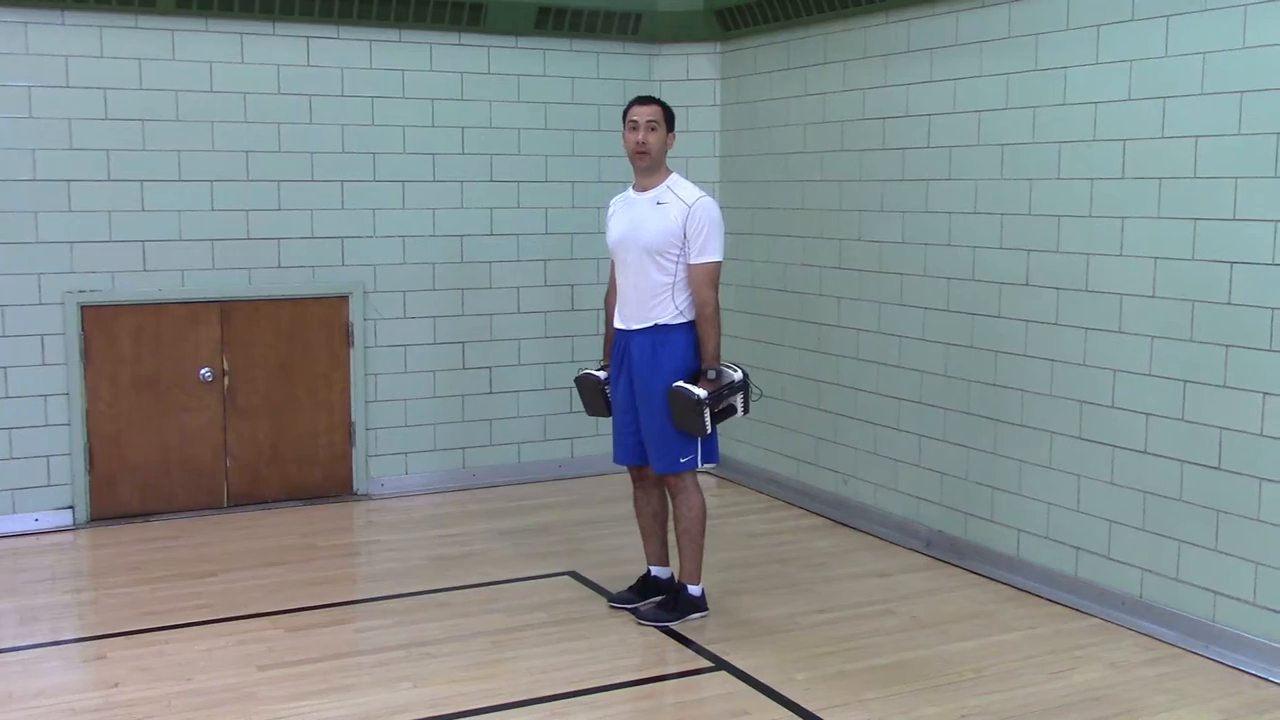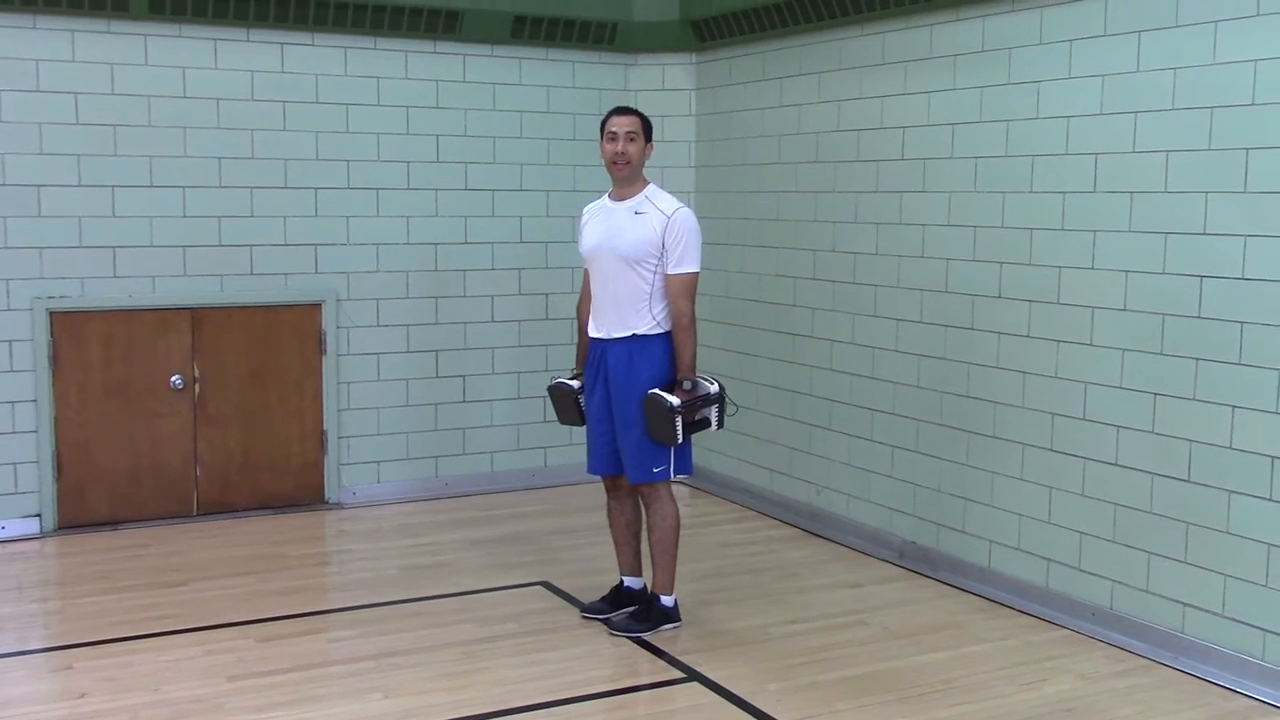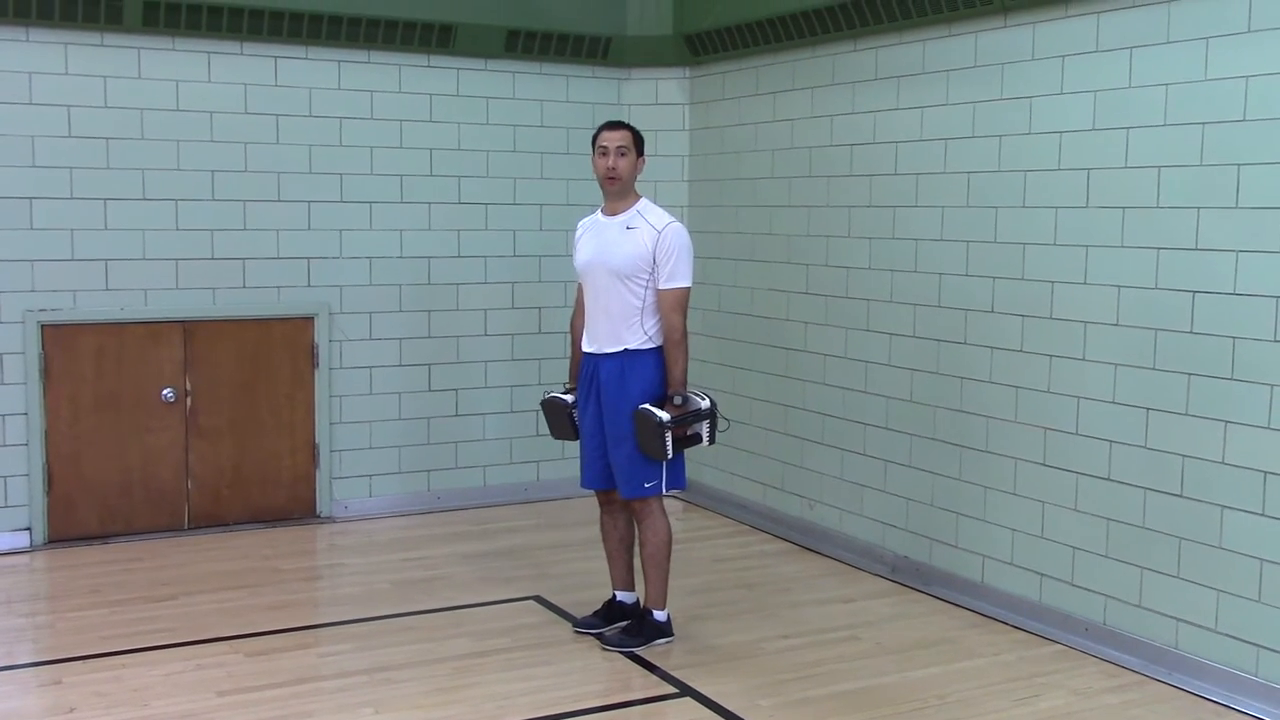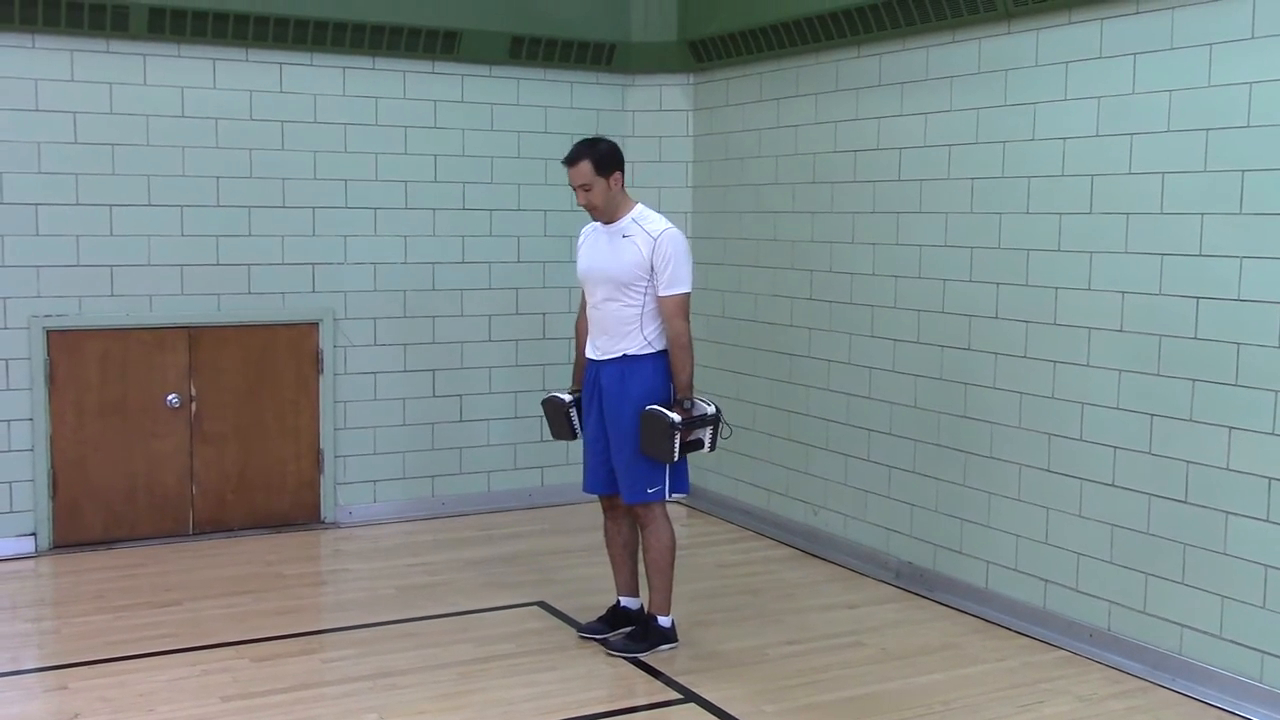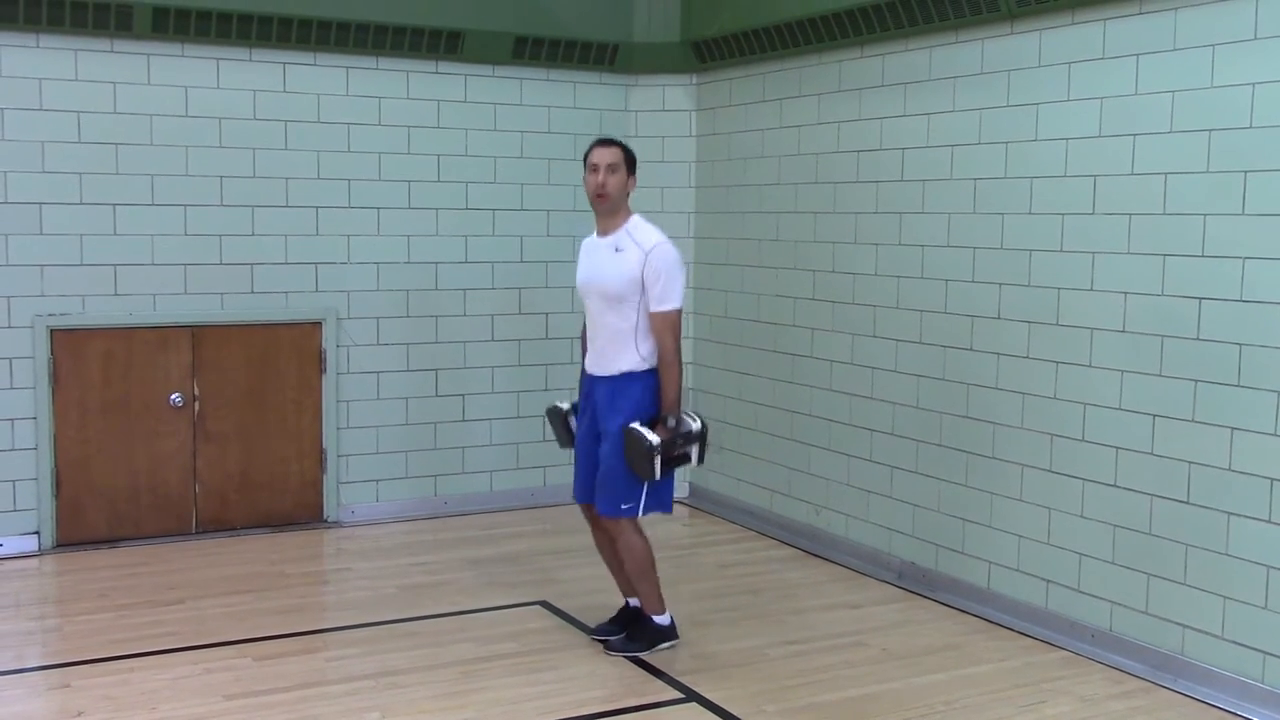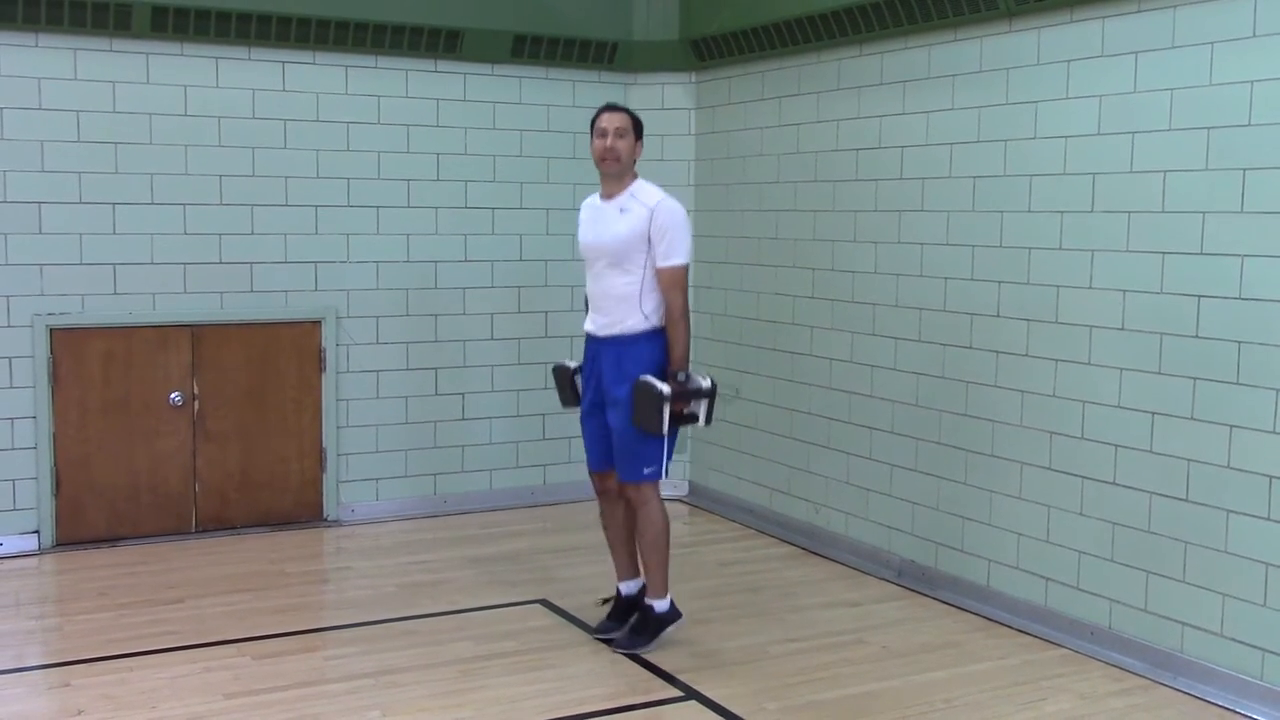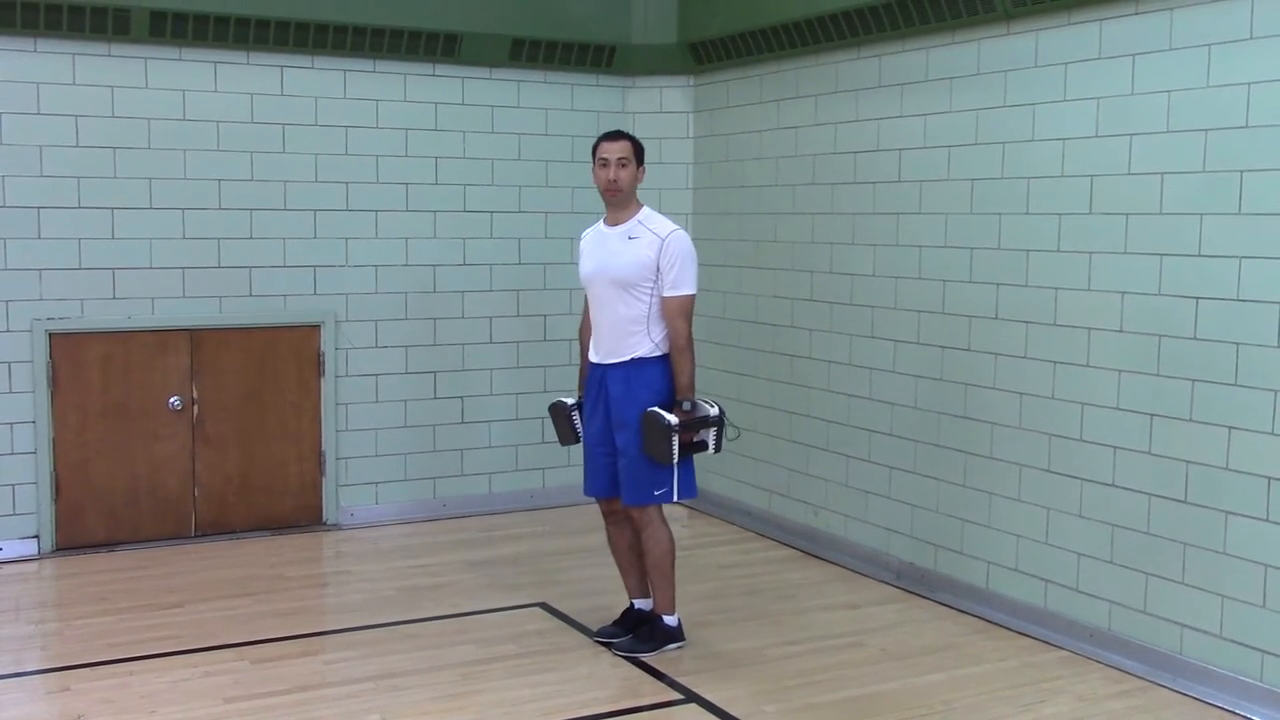
dt=0.7s
person 1, frame 1
left shoulder: (693, 205)
right shoulder: (618, 207)
left elbow: (706, 297)
left wrist: (710, 371)
right wrist: (608, 356)
left hip: (670, 347)
right hip: (628, 347)
left knee: (677, 473)
right knee: (641, 471)
left ankle: (691, 590)
right ankle: (657, 575)
person 1, frame 2
left shoulder: (671, 216)
right shoulder: (591, 215)
left elbow: (682, 308)
left wrist: (685, 381)
right wrist: (580, 365)
left hip: (647, 357)
right hip: (602, 357)
left knee: (651, 484)
right knee: (614, 480)
left ankle: (663, 601)
right ankle: (629, 585)
person 1, frame 3
left shoulder: (663, 230)
right shoulder: (585, 230)
left elbow: (674, 323)
left wrist: (676, 397)
right wrist: (574, 379)
left hip: (638, 372)
right hip: (594, 371)
left knee: (644, 499)
right knee: (608, 496)
left ankle: (656, 616)
right ankle: (622, 600)
person 1, frame 4
left shoulder: (661, 237)
right shoulder: (588, 237)
left elbow: (677, 327)
left wrist: (683, 401)
right wrist: (578, 383)
left hip: (642, 377)
right hip: (600, 377)
left knee: (646, 504)
right knee: (612, 501)
left ankle: (660, 622)
right ankle: (627, 606)
person 1, frame 5
left shoulder: (653, 249)
right shoulder: (589, 246)
left elbow: (667, 342)
left wrist: (670, 419)
left hip: (633, 391)
right hip: (595, 388)
left knee: (618, 517)
right knee: (594, 510)
left ankle: (658, 620)
right ankle: (634, 607)
person 1, frame 6
left shoulder: (659, 209)
right shoulder: (589, 209)
left elbow: (674, 299)
left wrist: (677, 373)
left hip: (640, 355)
right hip: (599, 354)
left knee: (638, 484)
right knee: (605, 480)
left ankle: (658, 605)
right ankle: (628, 594)
person 1, frame 7
left shoulder: (666, 238)
right shoulder: (589, 239)
left elbow: (680, 330)
left wrist: (684, 403)
right wrist: (583, 388)
left hip: (645, 380)
right hip: (601, 381)
left knee: (643, 508)
right knee: (611, 505)
left ankle: (667, 622)
right ankle: (640, 608)
